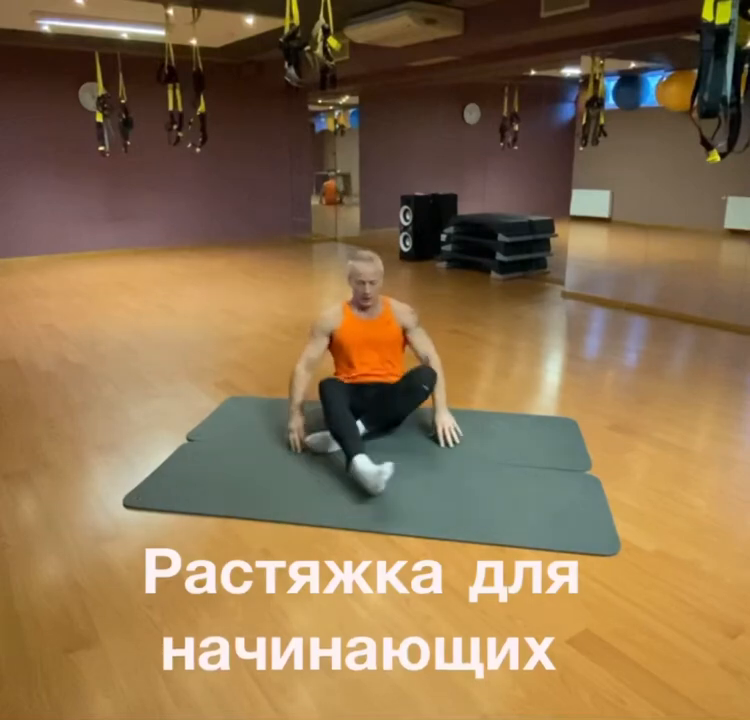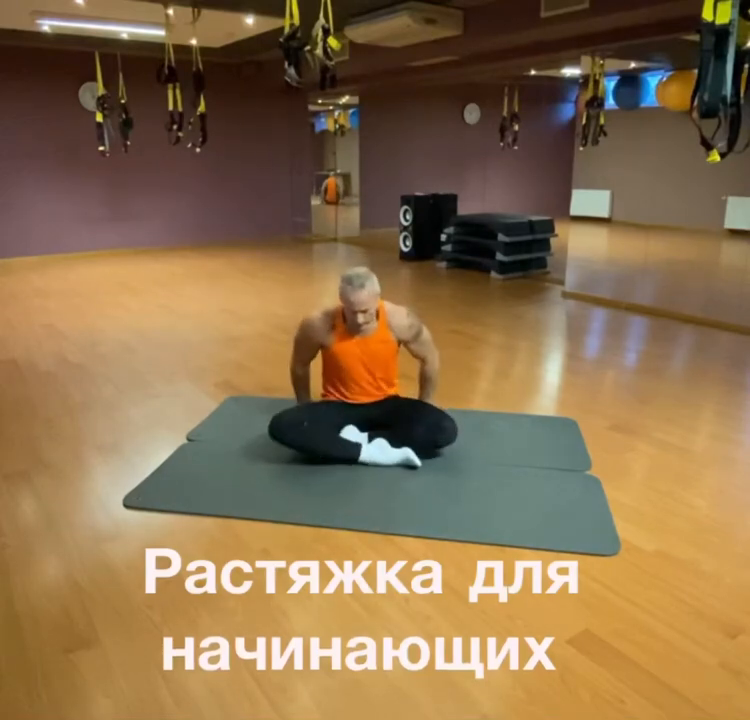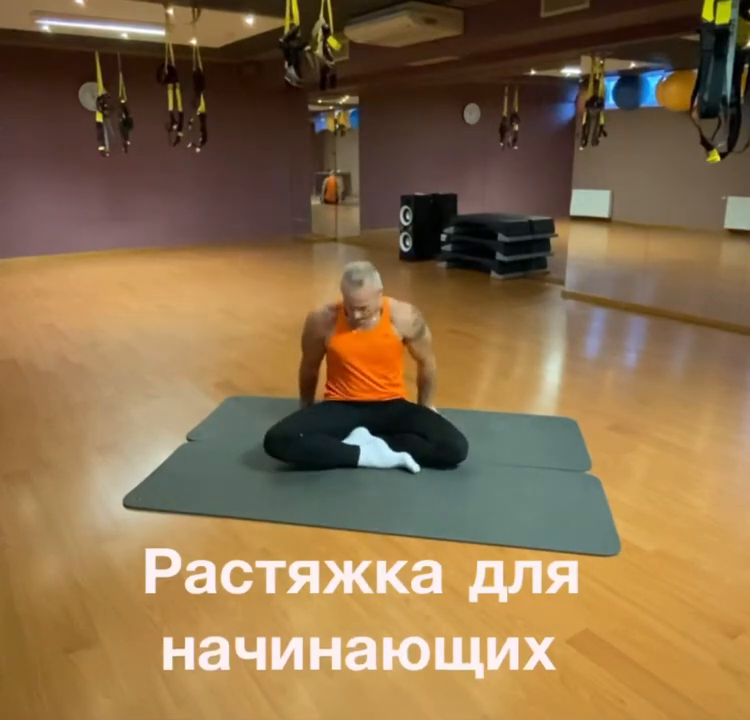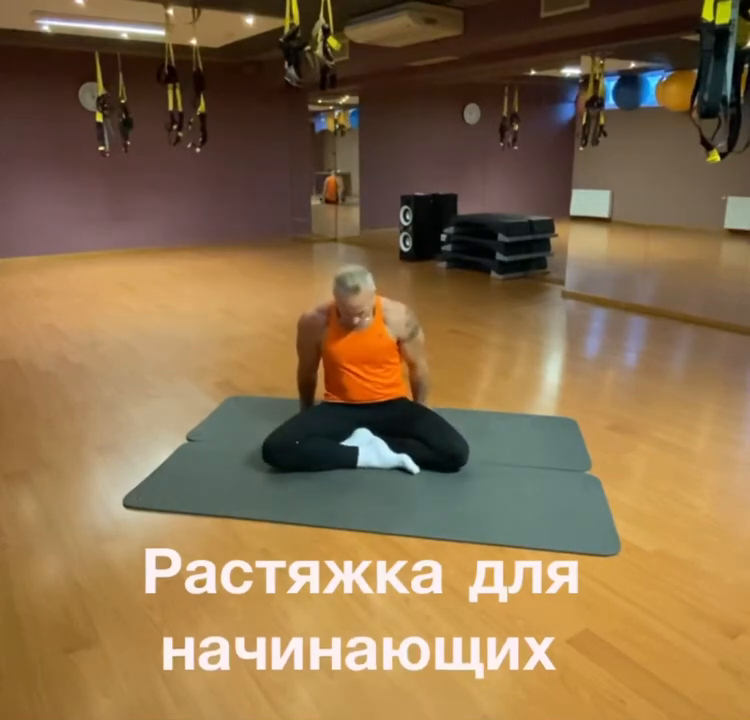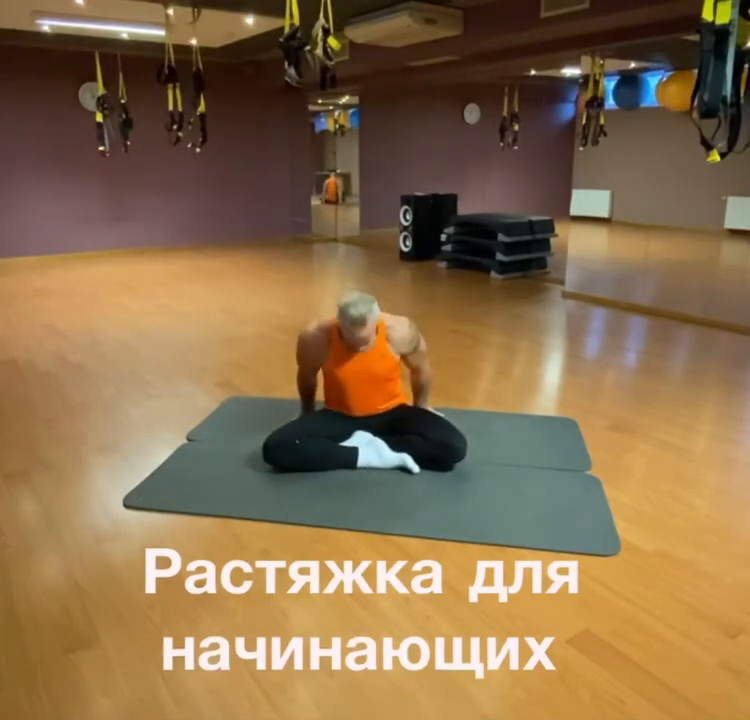
dt=1s
person 1, frame 1
left shoulder: (402, 314)
right shoulder: (332, 319)
left elbow: (431, 359)
right elbow: (304, 367)
left wrist: (443, 411)
right wrist: (296, 415)
left hip: (390, 395)
right hip: (350, 395)
left knee: (425, 374)
right knee: (329, 387)
left ankle: (351, 431)
right ankle: (359, 462)
person 1, frame 2
left shoulder: (400, 321)
right shoulder: (318, 326)
left elbow: (430, 359)
right elbow: (300, 366)
left wrist: (424, 407)
right wrist: (305, 409)
left hip: (386, 405)
right hip: (339, 407)
left knee: (445, 431)
right knee: (280, 426)
left ankle: (352, 440)
right ankle: (369, 452)
person 1, frame 3
left shoulder: (404, 317)
right shoulder: (321, 320)
left elbow: (426, 362)
right elbow: (309, 368)
left wrist: (426, 406)
right wrist: (306, 411)
left hip: (391, 406)
right hip: (341, 407)
left knee: (455, 448)
right knee: (277, 440)
left ankle: (363, 443)
right ankle: (368, 455)
person 1, frame 4
left shoulder: (398, 317)
right shoulder: (314, 322)
left elbow: (417, 365)
right elbow: (307, 371)
left wrist: (420, 408)
right wrist: (307, 413)
left hip: (391, 406)
right hip: (340, 408)
left knee: (456, 453)
right knee: (275, 449)
left ankle: (363, 443)
right ankle: (370, 455)
person 1, frame 5
left shoulder: (400, 332)
right shoulder: (314, 339)
left elbow: (420, 370)
right elbow: (306, 377)
left wrist: (421, 408)
right wrist: (307, 414)
left hip: (392, 413)
right hip: (339, 416)
left knee: (454, 447)
right knee: (275, 449)
left ankle: (364, 446)
right ankle: (371, 455)
